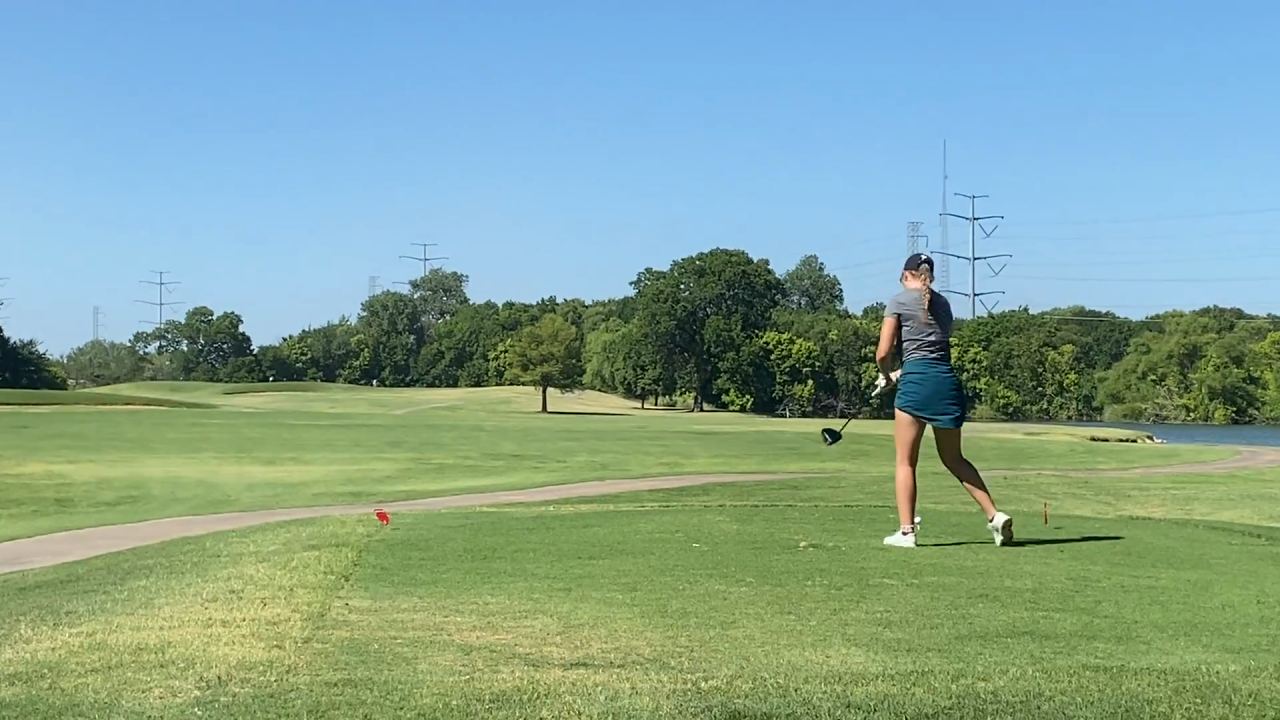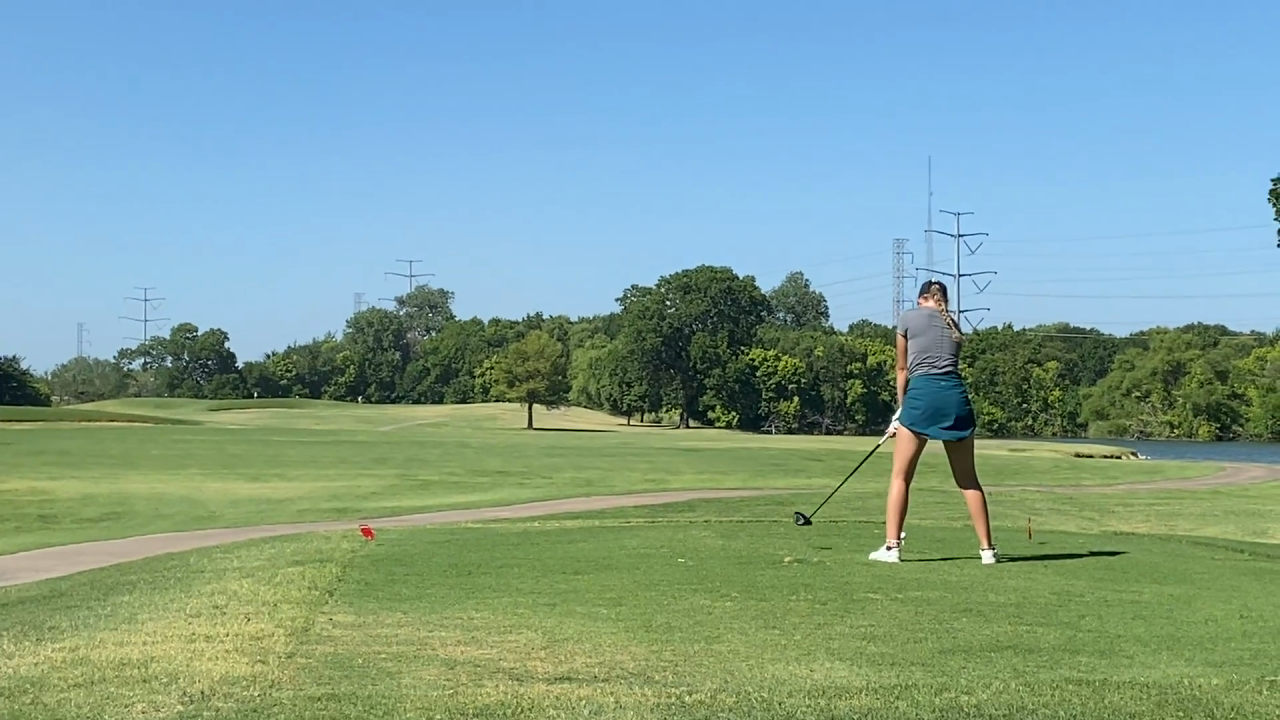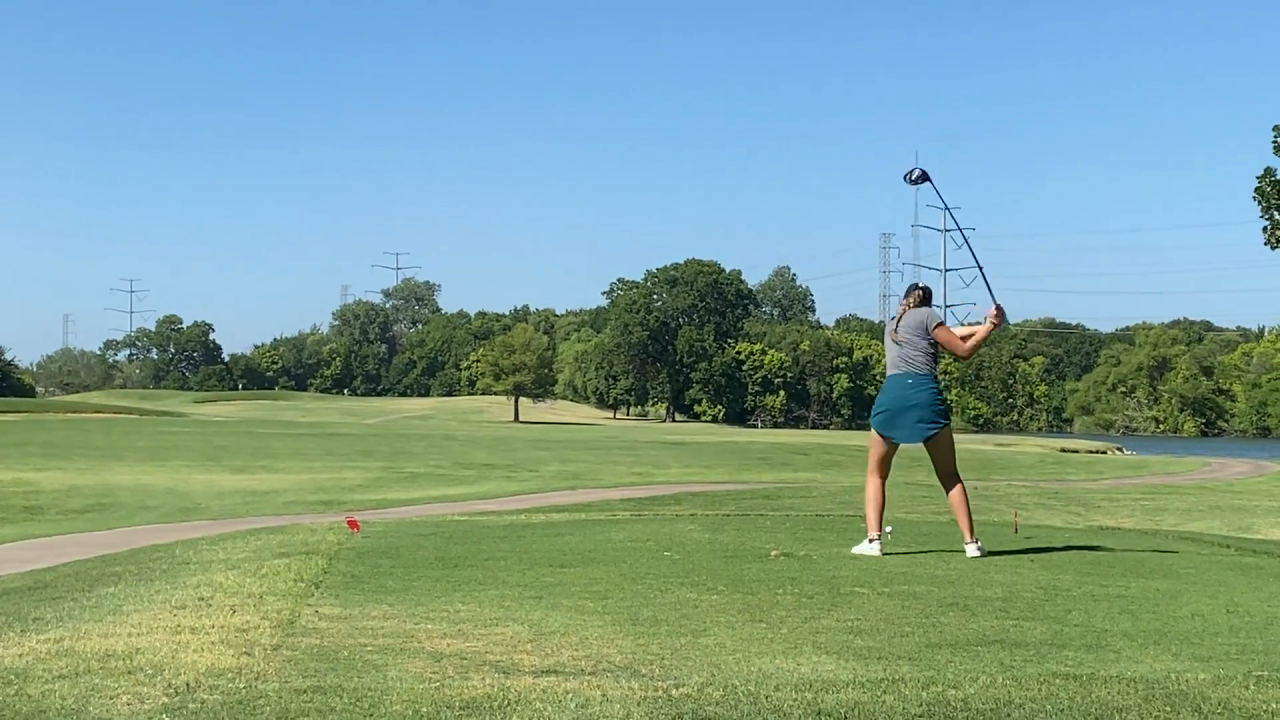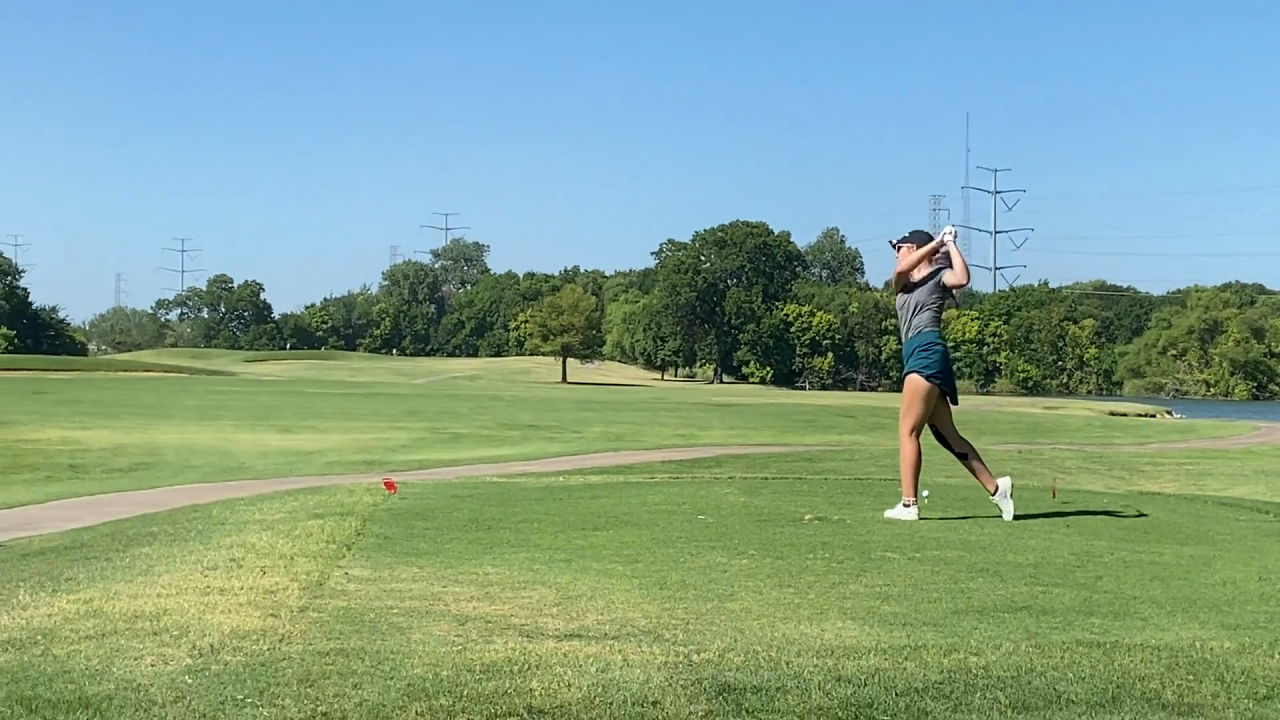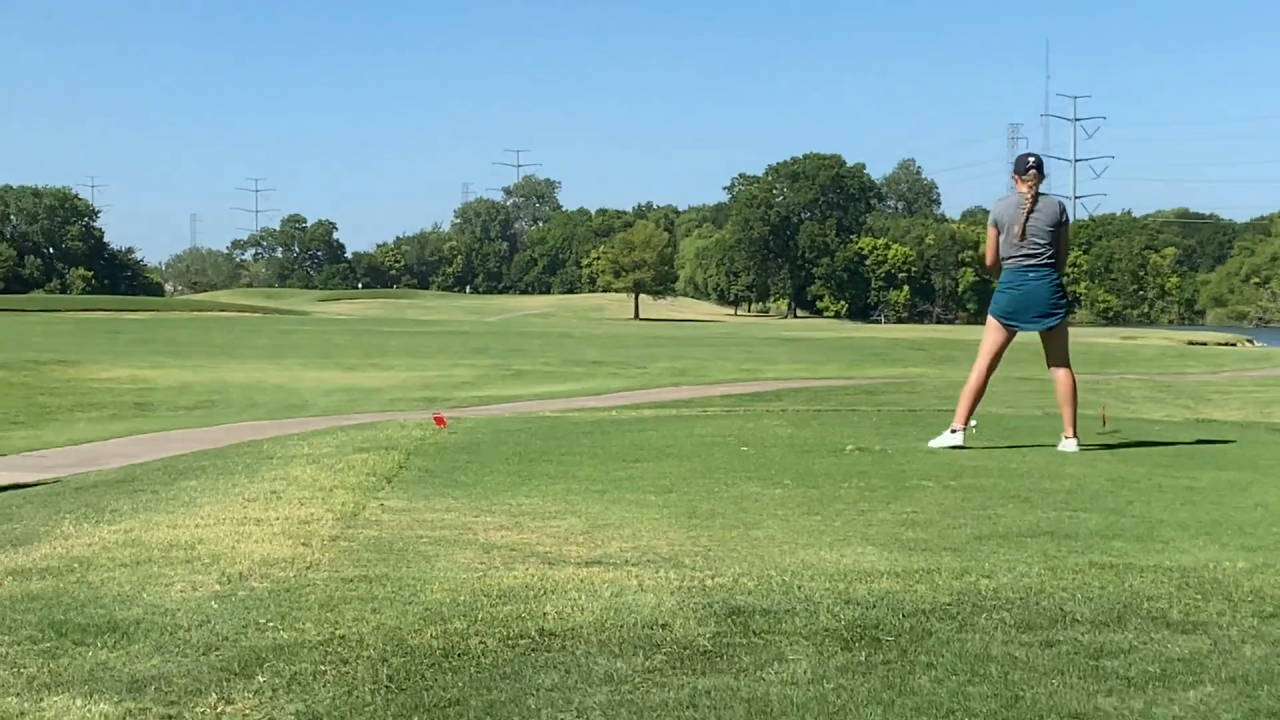
dt=1s
person 1, frame 1
left shoulder: (898, 301)
right shoulder: (942, 302)
left elbow: (883, 352)
left wrist: (887, 374)
right wrist: (900, 372)
left hip: (917, 383)
right hip: (946, 381)
left knee: (905, 461)
right knee: (954, 459)
left ankle: (906, 532)
right ankle: (995, 514)
person 1, frame 2
left shoulder: (908, 317)
right shoulder: (954, 327)
left elbow: (902, 369)
left wrist: (901, 408)
right wrist: (904, 411)
left hip: (921, 396)
right hip: (956, 396)
left knee: (900, 476)
right knee: (968, 479)
left ankle: (891, 547)
right ankle: (987, 548)
person 1, frame 3
left shoulder: (892, 324)
right shoulder: (927, 315)
right elbow: (963, 351)
left wrist: (983, 324)
right wrist: (990, 326)
left hip: (892, 395)
right hip: (926, 395)
left knee: (875, 474)
right knee: (949, 476)
left ankle: (873, 539)
right ankle: (971, 542)
person 1, frame 4
left shoulder: (940, 274)
right shoulder: (902, 282)
left elbow: (963, 279)
right elbow: (902, 269)
left wrist: (950, 244)
right wrist: (936, 243)
left hip: (927, 353)
right hip: (916, 357)
left knee: (908, 431)
right knee: (946, 434)
left ankle: (908, 504)
right ankle: (996, 488)
person 1, frame 5
left shoulder: (1000, 207)
right shoulder: (1056, 207)
left elbow: (991, 261)
right elbow: (1063, 256)
left hip: (1011, 288)
right hip: (1048, 288)
left knee: (984, 363)
right knee: (1060, 365)
left ankle: (956, 430)
right ankle: (1069, 437)
